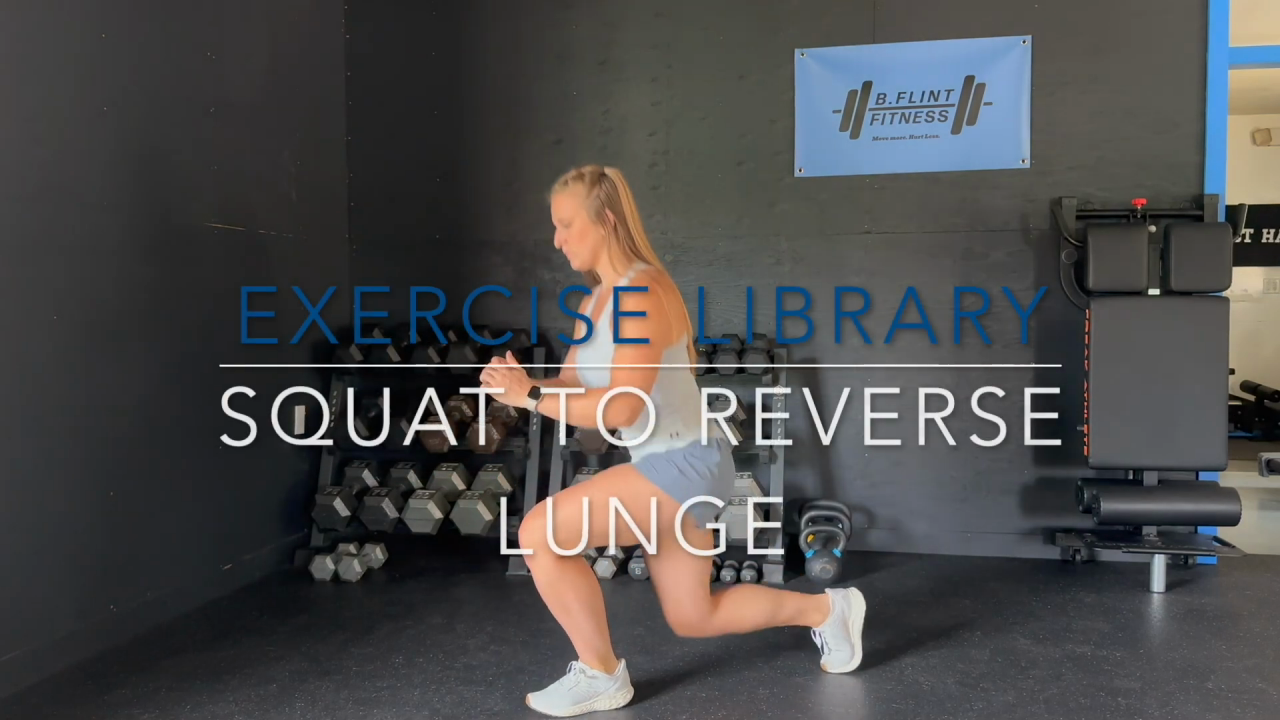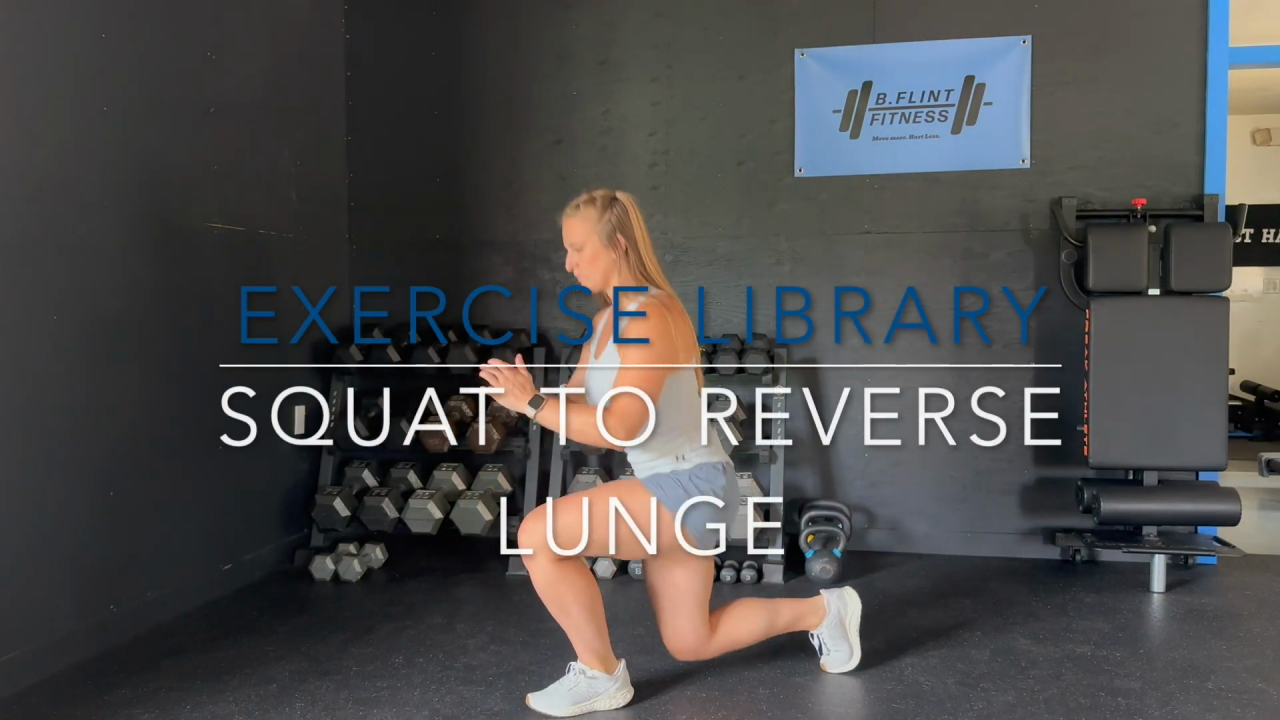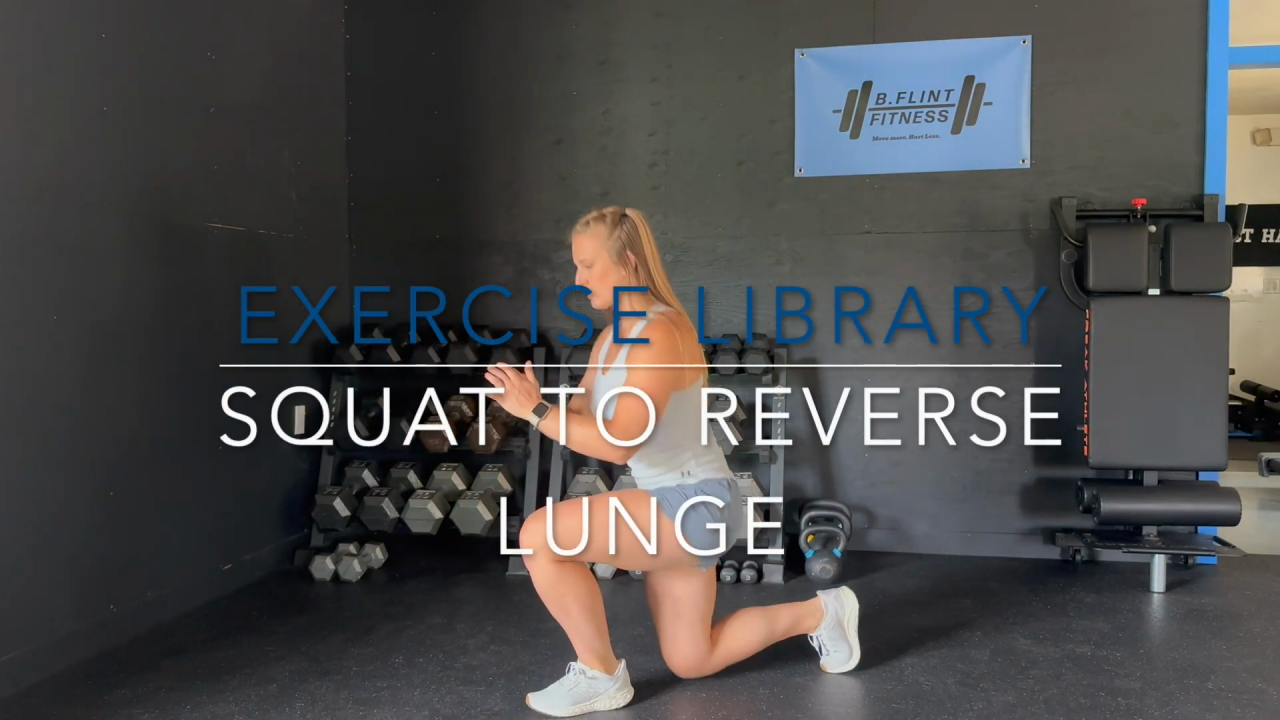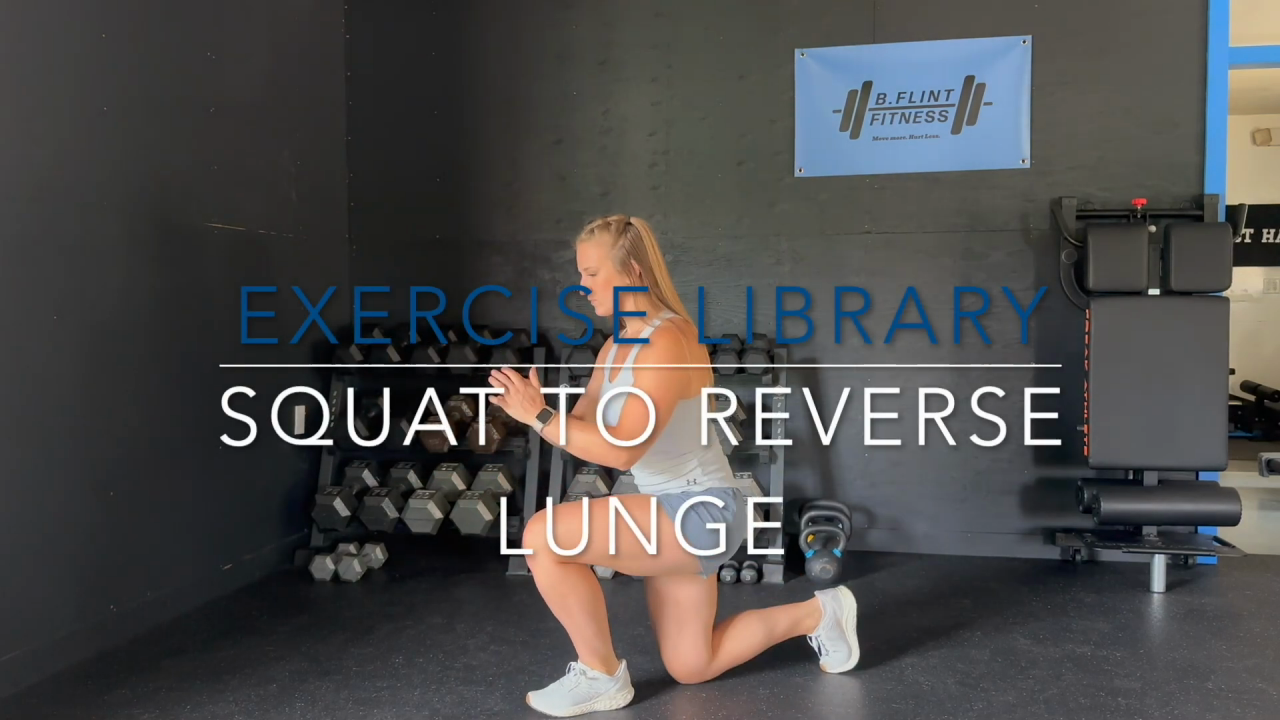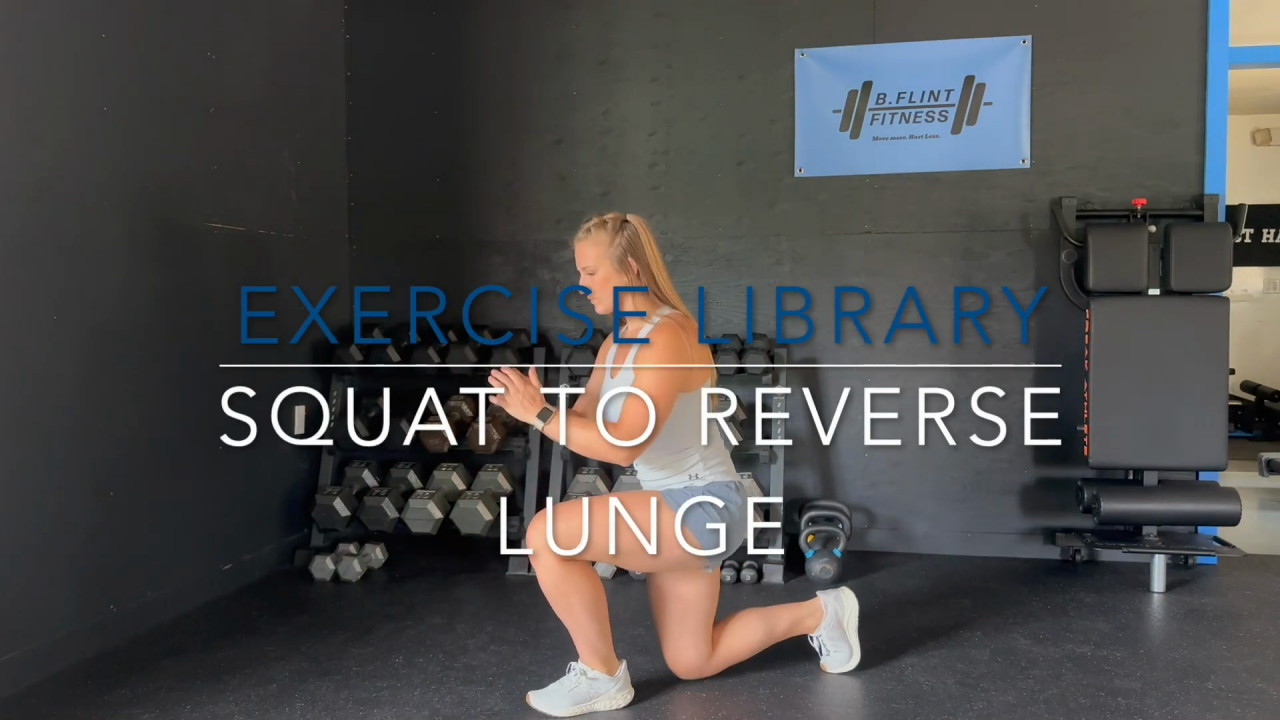
dt=0.1s
person 1, frame 1
left shoulder: (643, 293)
right shoulder: (599, 298)
left elbow: (623, 403)
right elbow: (573, 386)
left wrist: (530, 396)
right wrist: (523, 384)
left hip: (685, 466)
right hip: (668, 465)
left knee: (539, 534)
right knee: (693, 618)
left ankle: (600, 674)
right ankle: (827, 611)
person 1, frame 2
left shoulder: (654, 319)
right shoulder: (607, 321)
left elbow: (620, 428)
right elbow: (576, 409)
left wrist: (531, 405)
right wrist: (530, 396)
left hip: (691, 492)
right hip: (673, 489)
left knee: (539, 535)
right knee: (690, 642)
left ankle: (599, 674)
right ankle: (824, 612)
person 1, frame 3
left shoulder: (663, 334)
right shoulder: (613, 337)
left elbow: (621, 441)
right elbow: (580, 419)
left wrist: (535, 411)
right wrist: (534, 402)
left hip: (695, 504)
right hip: (676, 501)
left knee: (540, 536)
right knee: (692, 660)
left ankle: (599, 674)
right ankle: (821, 614)
person 1, frame 4
left shoulder: (668, 344)
right shoulder: (617, 346)
left elbow: (624, 449)
right elbow: (584, 428)
left wrist: (539, 417)
right wrist: (536, 406)
left hip: (699, 513)
right hip: (678, 510)
left knee: (544, 534)
right knee: (691, 667)
left ankle: (600, 675)
right ankle: (820, 614)
person 1, frame 5
left shoulder: (670, 339)
right shoulder: (617, 343)
left elbow: (624, 446)
right elbow: (584, 425)
left wrist: (540, 415)
right wrist: (536, 405)
left hip: (702, 509)
right hip: (679, 506)
left knee: (547, 534)
right knee: (692, 663)
left ankle: (600, 674)
right ankle: (821, 614)
